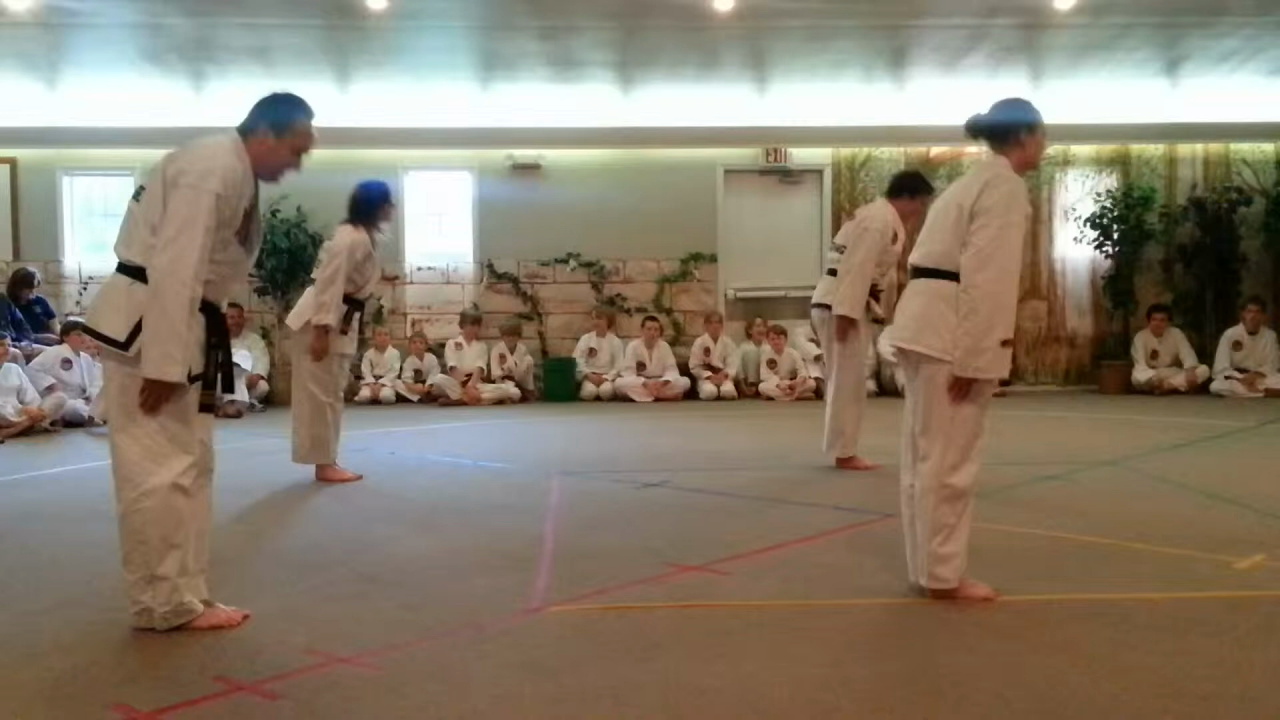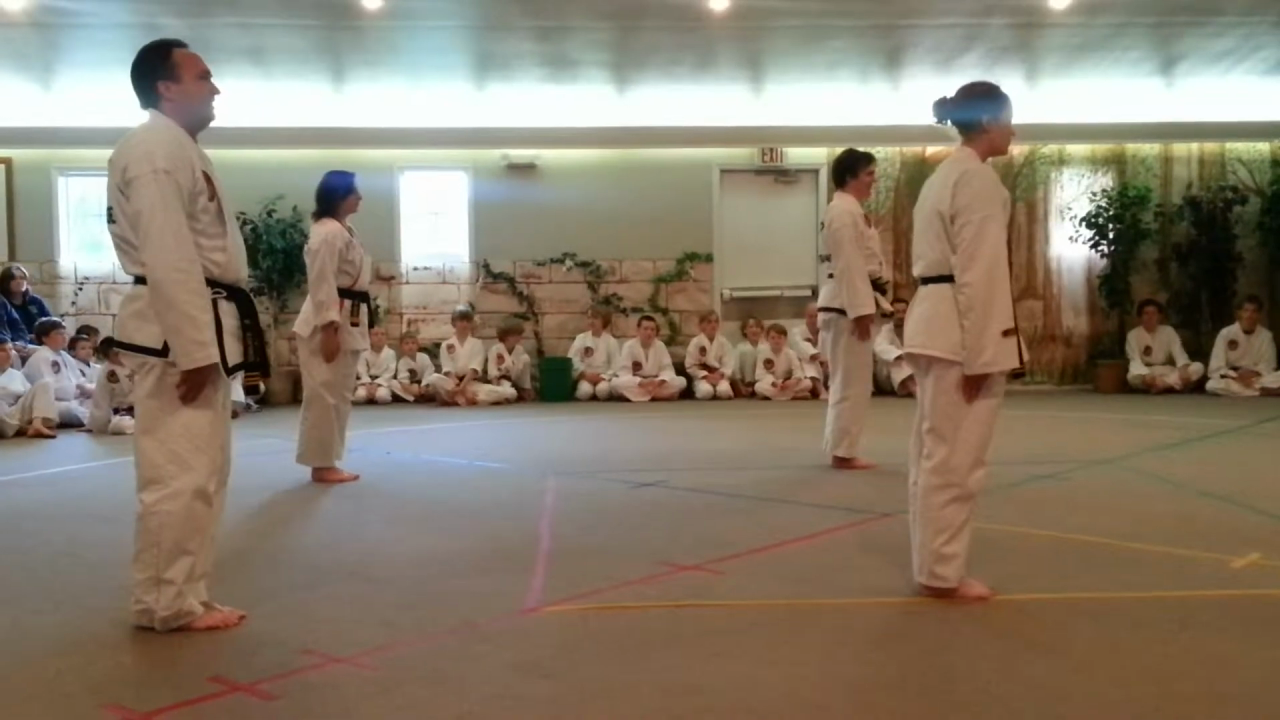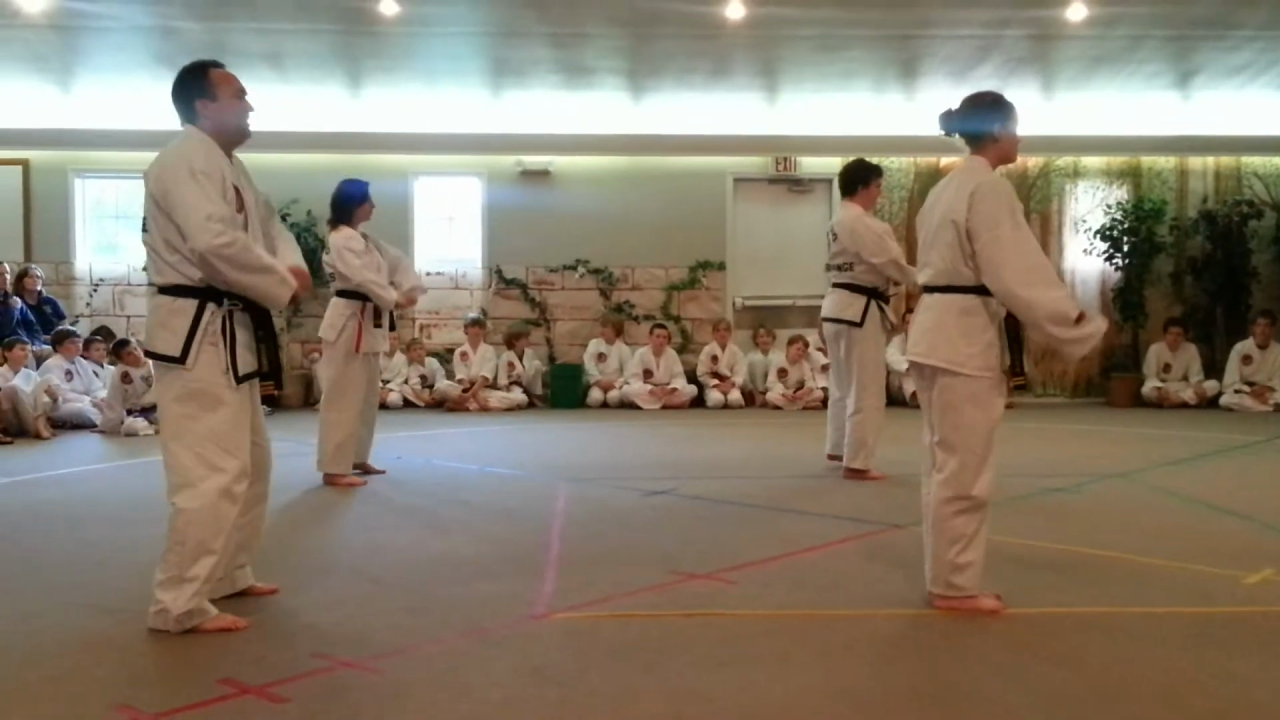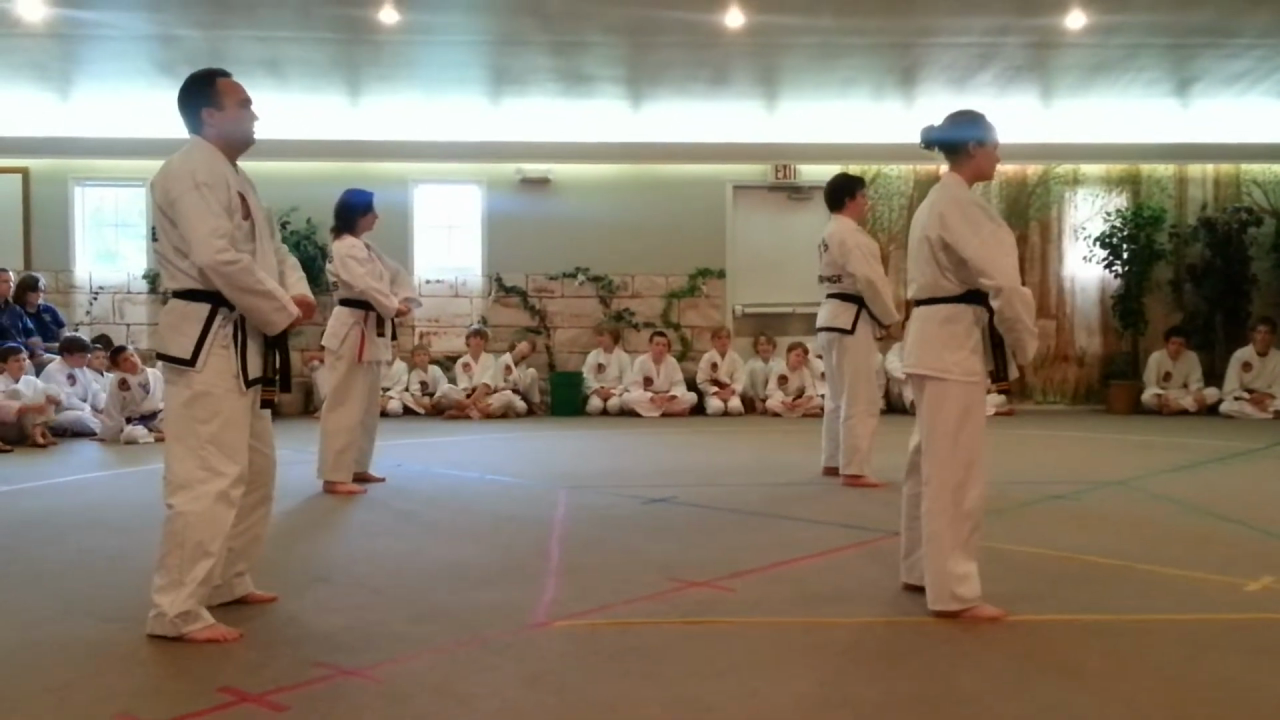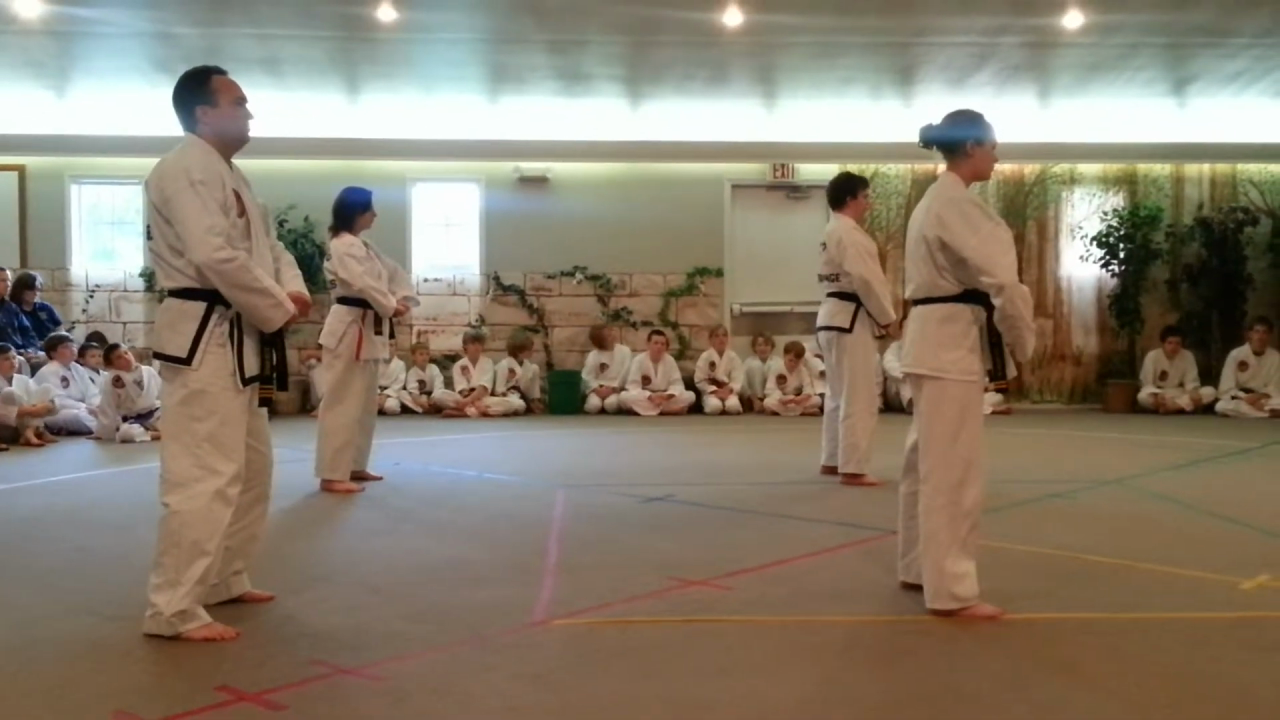
dt=1s
person 1, frame 1
left shoulder: (233, 174)
right shoulder: (213, 168)
right elbow: (174, 272)
left wrist: (180, 358)
right wrist: (165, 365)
left hip: (177, 330)
right hip: (146, 330)
left knee: (189, 464)
right knee: (159, 470)
left ankle: (183, 594)
right ankle: (164, 602)
person 1, frame 2
left shoulder: (179, 148)
right shoulder: (153, 150)
right elbow: (169, 261)
right wrist: (194, 350)
left hip: (199, 326)
right hip: (174, 332)
left knee: (202, 469)
right knee: (179, 472)
left ankle: (182, 594)
right ankle: (166, 604)
person 1, frame 3
left shoulder: (229, 167)
right shoulder: (185, 161)
left elbow: (271, 228)
right elbow: (216, 244)
left wrist: (290, 268)
right wrist: (278, 286)
left hip: (230, 334)
right hip: (196, 335)
left knee: (249, 462)
right knee: (212, 472)
left ankle: (226, 573)
right ankle: (180, 604)
person 1, frame 4
left shoulder: (233, 176)
right shoulder: (190, 171)
left elbow: (271, 248)
right elbow: (219, 259)
left wrist: (297, 292)
right wrist: (282, 312)
left hip: (239, 341)
right hip: (207, 341)
left knee: (253, 469)
right knee: (208, 477)
left ankle: (226, 580)
right ankle: (177, 610)
person 1, frame 5
left shoulder: (229, 174)
right shoulder: (184, 170)
left elbow: (267, 245)
right elbow: (216, 257)
left wrist: (293, 289)
right wrist: (279, 310)
left hip: (236, 340)
right hip: (203, 340)
left knee: (249, 468)
right knee: (204, 476)
left ankle: (223, 580)
right ankle: (173, 610)
person 2, frame 1
left shoulder: (974, 180)
right shoulder: (1006, 186)
right elbow: (987, 278)
right wrist: (974, 359)
left hip: (922, 317)
right hip: (950, 326)
left knee: (926, 452)
right knee: (948, 457)
left ankle: (930, 566)
right ankle: (943, 575)
person 2, frame 2
left shoulder: (943, 176)
right shoulder: (977, 177)
right elbow: (979, 273)
right wrist: (981, 354)
left hip: (933, 320)
right hip: (962, 328)
left knee: (935, 452)
right knee: (955, 455)
left ankle: (935, 566)
right ankle: (942, 573)
person 2, frame 3
left shoulder: (946, 187)
right shoulder: (988, 187)
right elbow: (1018, 276)
right wrist: (1076, 327)
left hip: (936, 328)
right hip: (964, 335)
left knee: (946, 464)
right knee: (964, 468)
left ankle: (948, 576)
right ankle: (953, 586)
person 2, frame 4
left shoulder: (935, 202)
right shoulder: (961, 203)
right elbow: (1002, 279)
right wrist: (1024, 341)
left hip: (934, 337)
right hip: (953, 343)
left knee: (930, 462)
right knee: (954, 470)
left ankle: (922, 568)
right ankle: (953, 592)
person 2, frame 5
left shoulder: (933, 201)
right shoulder: (958, 203)
right elbow: (1001, 278)
right wrist: (1022, 339)
left hip: (933, 336)
right hip: (951, 342)
left knee: (928, 461)
right knee: (953, 468)
left ankle: (920, 567)
right ankle: (951, 591)
person 3, frame 1
left shoulder: (877, 216)
right shoulder: (881, 220)
right elbow: (856, 268)
right wrist: (849, 313)
left hip: (841, 302)
right hip: (841, 304)
left knee: (851, 381)
right knee: (847, 382)
left ankle: (842, 449)
right ankle: (844, 453)
person 3, frame 2
left shoulder: (845, 210)
right shoulder: (846, 212)
right elbow: (849, 266)
left wrist: (860, 307)
right wrist: (860, 310)
left hip: (843, 302)
right hip: (848, 304)
left knee: (847, 381)
right knee: (852, 382)
left ankle: (839, 447)
right ankle: (842, 452)
person 3, frame 3
left shoulder: (842, 219)
right shoulder: (860, 222)
right elbow: (890, 259)
left wrist: (897, 278)
right wrist: (914, 278)
left hip: (839, 305)
right hip: (858, 310)
left knee: (844, 386)
right knee: (866, 392)
left ankle: (839, 448)
right ankle: (856, 463)
person 3, frame 4
left shoulder: (831, 233)
right shoulder: (851, 234)
right elbow: (870, 280)
left wrist: (880, 317)
right wrist: (889, 317)
left hip: (833, 316)
right hip: (851, 320)
left knee: (838, 396)
right knee: (859, 399)
left ankle: (833, 461)
right ankle: (853, 469)
person 3, frame 5
left shoulder: (833, 231)
right shoulder: (849, 232)
right elbow: (866, 279)
left wrist: (878, 316)
right wrist: (887, 317)
left hip: (833, 315)
right hip: (850, 319)
left knee: (839, 394)
right knee: (858, 399)
left ankle: (833, 460)
right ankle: (852, 468)
person 4, frame 1
left shoulder: (366, 237)
right shoulder: (350, 239)
right elbow: (328, 285)
right wrist: (321, 332)
left hip: (340, 323)
right hip: (321, 322)
left knee: (332, 394)
right knee: (319, 393)
left ankle: (327, 461)
right ankle: (323, 464)
person 4, frame 2
left shoulder: (345, 231)
right shoulder: (328, 233)
right elbow: (321, 286)
left wrist: (365, 326)
right wrist: (329, 330)
left hip: (347, 321)
right hip: (328, 322)
left knee: (339, 395)
right knee: (324, 394)
left ankle: (326, 462)
right ankle: (321, 465)
person 4, frame 3
left shoulder: (365, 239)
right shoulder: (342, 238)
left elbow: (397, 262)
right elbow: (363, 277)
left wrist: (408, 290)
right wrist: (392, 300)
left hip: (368, 324)
right hip: (349, 322)
left knee: (367, 396)
right knee: (343, 396)
left ankle: (356, 458)
right ankle: (334, 468)
person 4, frame 4
left shoulder: (366, 248)
right shoulder: (345, 247)
left elbow: (397, 274)
right elbow: (365, 284)
left wrist: (406, 300)
right wrist: (393, 308)
left hip: (370, 331)
right hip: (352, 331)
left knee: (368, 404)
right knee: (344, 404)
left ankle: (356, 467)
right ankle: (334, 476)
person 4, frame 5
left shoulder: (364, 246)
right shoulder: (343, 246)
left elbow: (394, 273)
right elbow: (364, 283)
left wrist: (404, 299)
right wrist: (391, 307)
left hip: (367, 329)
right hip: (349, 329)
left knee: (365, 402)
right knee: (341, 402)
left ankle: (354, 466)
right ankle: (332, 474)
